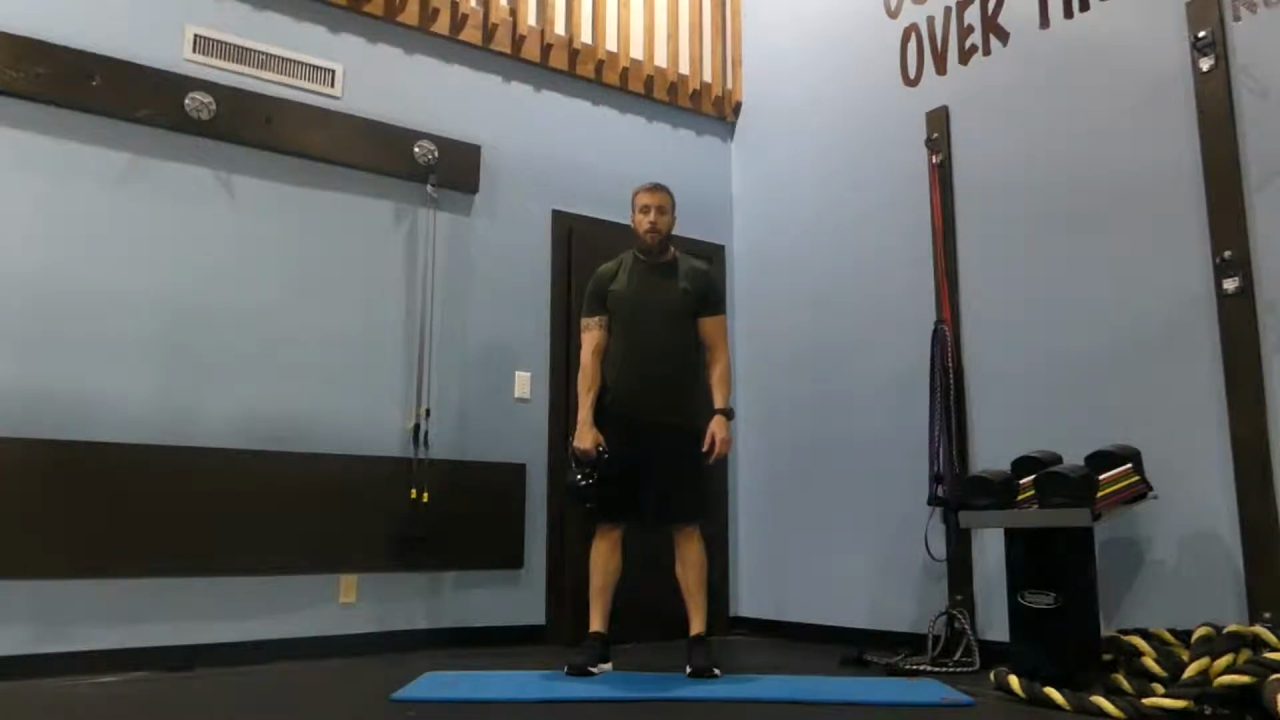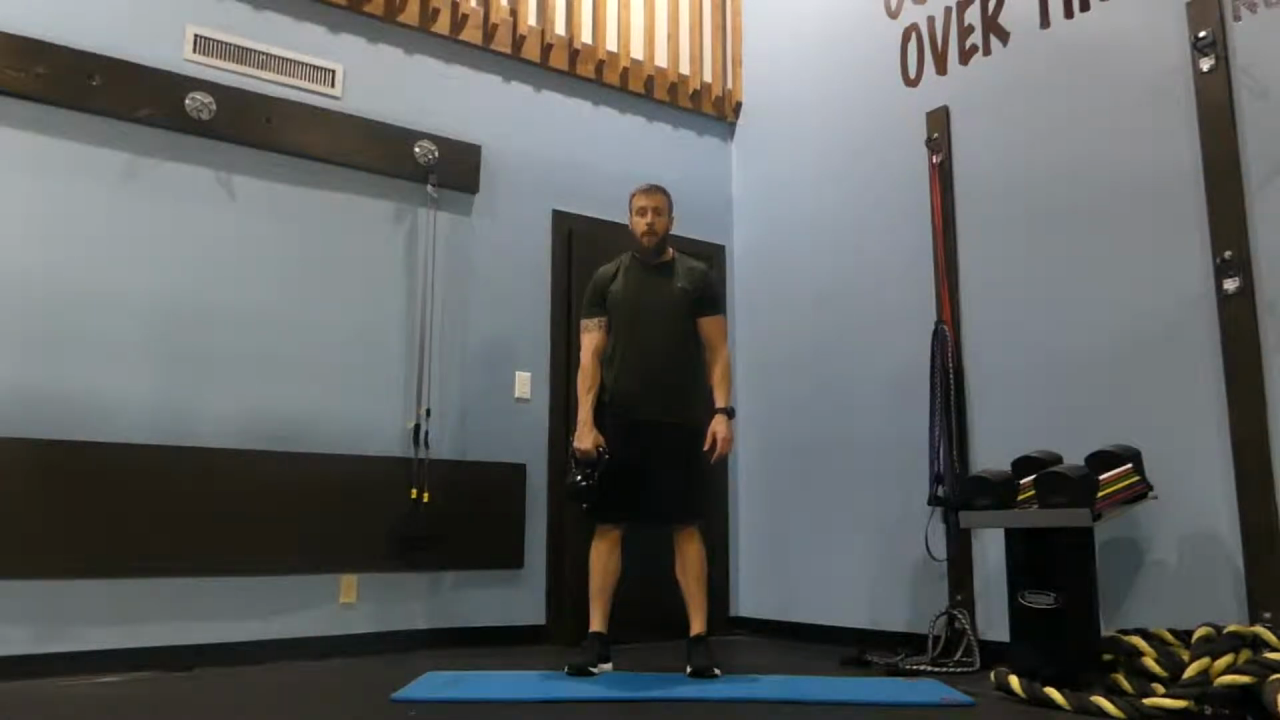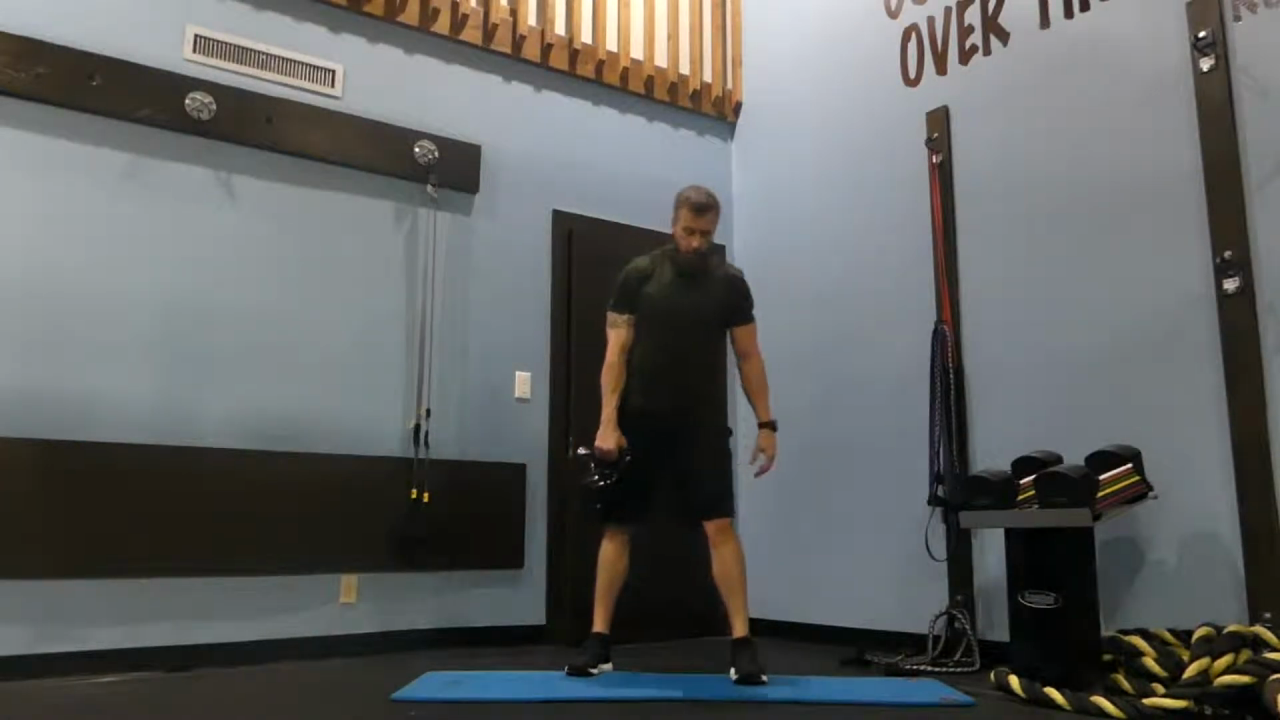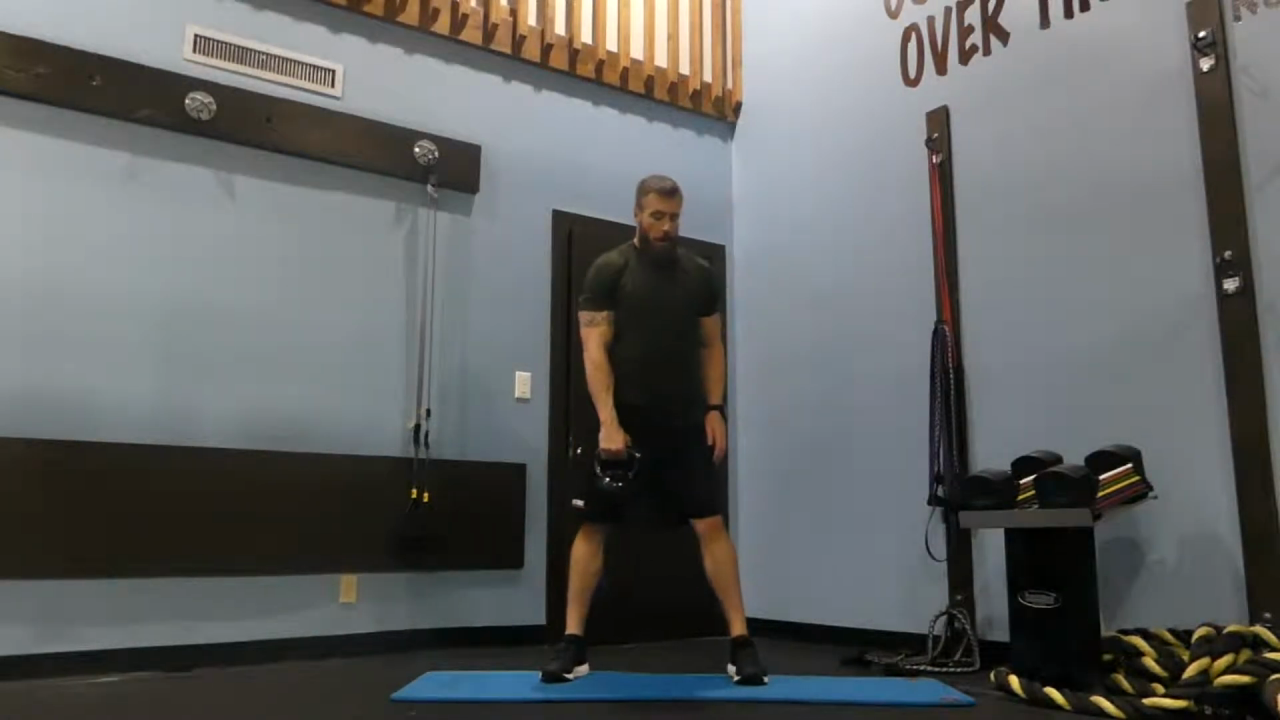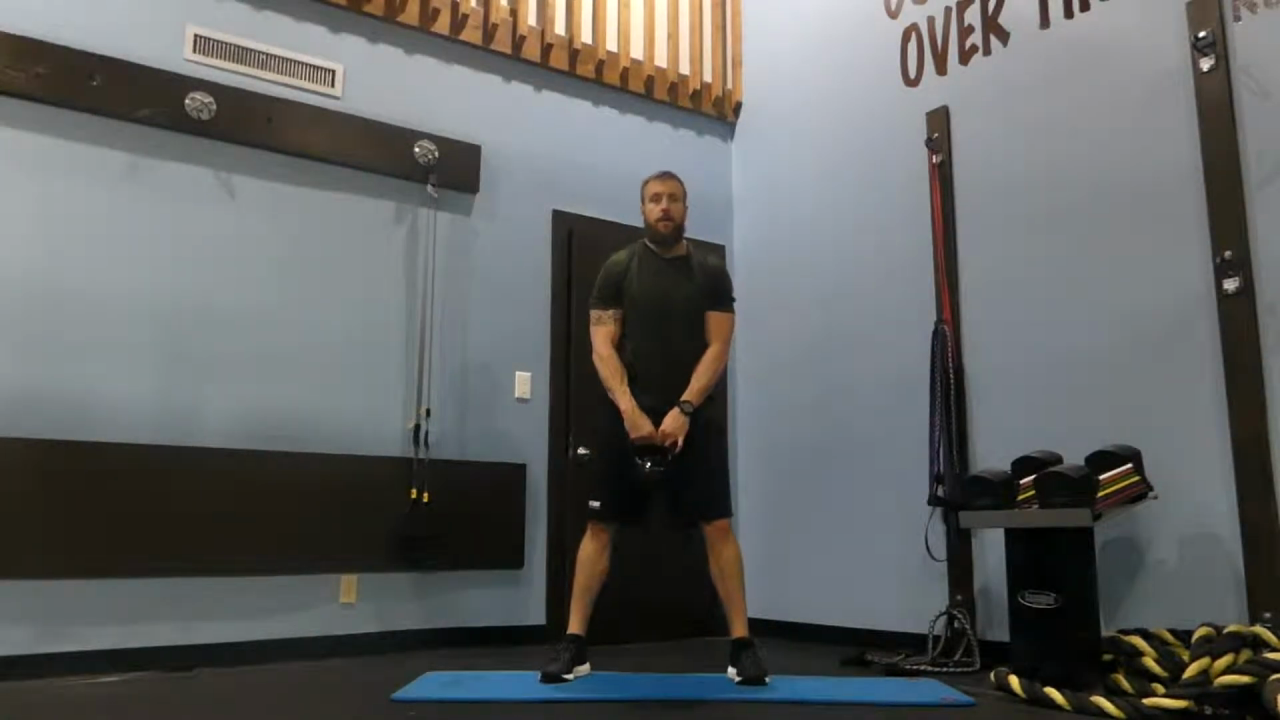
dt=1s
person 1, frame 1
left shoulder: (699, 277)
right shoulder: (608, 277)
left elbow: (717, 351)
right elbow: (591, 353)
left wrist: (720, 413)
right wrist: (585, 420)
left hip: (680, 424)
right hip: (617, 423)
left knee: (687, 527)
right knee: (608, 526)
left ankle: (698, 640)
right ankle: (596, 639)
person 1, frame 2
left shoulder: (697, 277)
right shoulder: (607, 279)
left elbow: (716, 351)
right elbow: (591, 354)
left wrist: (721, 412)
right wrist: (585, 422)
left hip: (680, 424)
right hip: (618, 424)
left knee: (686, 528)
right knee: (607, 527)
left ankle: (699, 640)
right ankle: (597, 640)
person 1, frame 3
left shoulder: (730, 282)
right shoulder: (638, 275)
left elbow: (748, 357)
right elbow: (617, 353)
left wrist: (766, 423)
right wrist: (609, 423)
left hip: (702, 424)
right hip: (640, 422)
left knee: (720, 527)
right knee: (617, 527)
left ankle: (742, 645)
right ankle: (598, 642)
person 1, frame 4
left shoulder: (699, 273)
right shoulder: (609, 270)
left elbow: (711, 345)
right elbow: (594, 350)
left wrist: (715, 409)
right wrist: (609, 423)
left hip: (683, 422)
right hip: (623, 421)
left knee: (711, 525)
right knee: (592, 526)
left ankle: (740, 643)
right ankle: (573, 644)
person 1, frame 5
left shoulder: (711, 272)
right shoulder: (618, 269)
left elbow: (717, 348)
right elbow: (603, 346)
left wrist: (683, 410)
right wrist: (631, 411)
left hip: (694, 419)
right hip: (629, 419)
left knee: (717, 527)
right knee: (600, 526)
left ankle: (741, 645)
right ankle: (574, 644)
